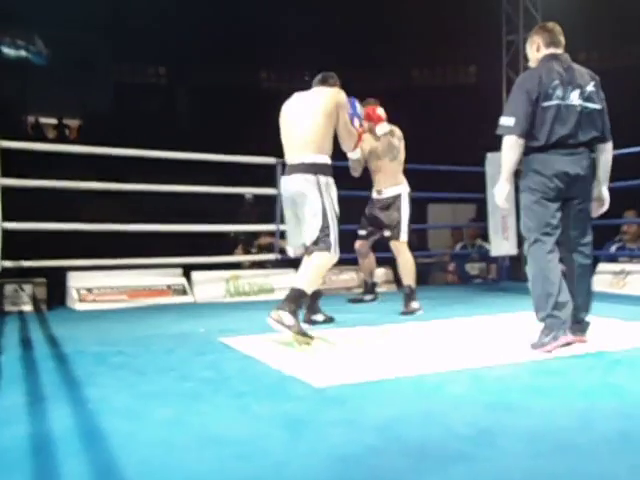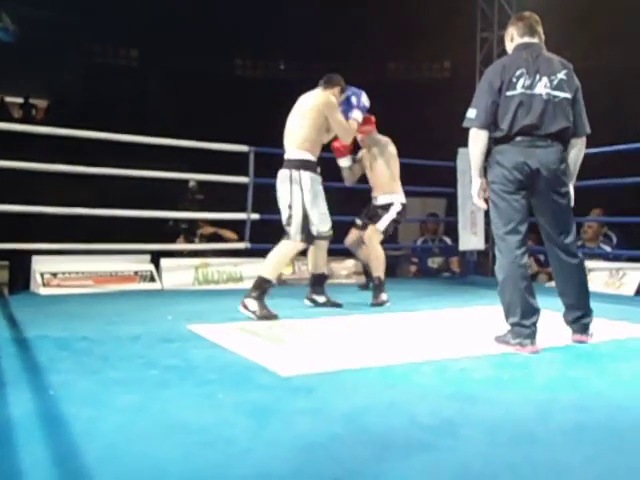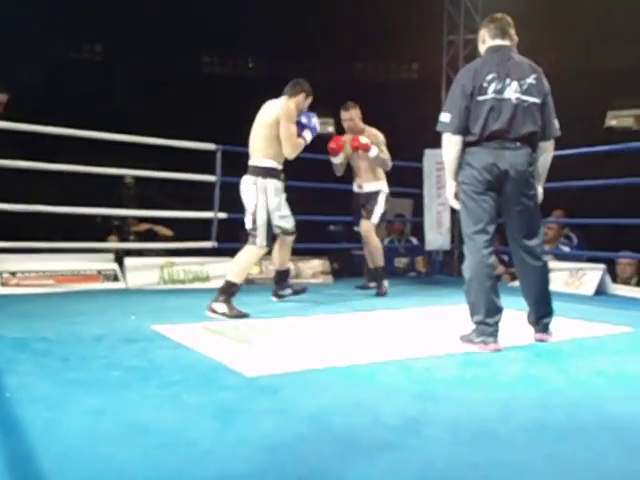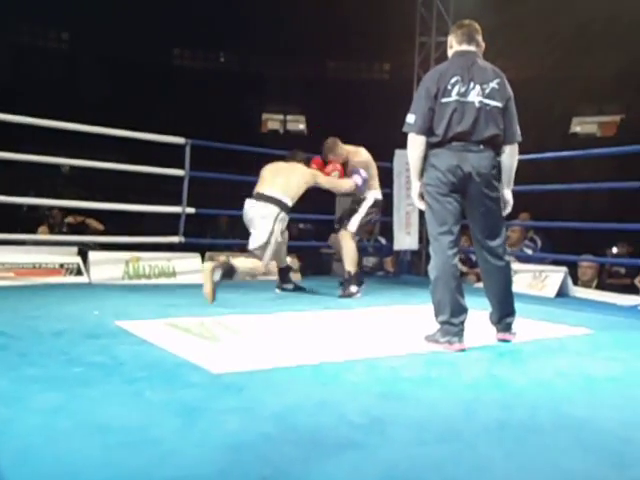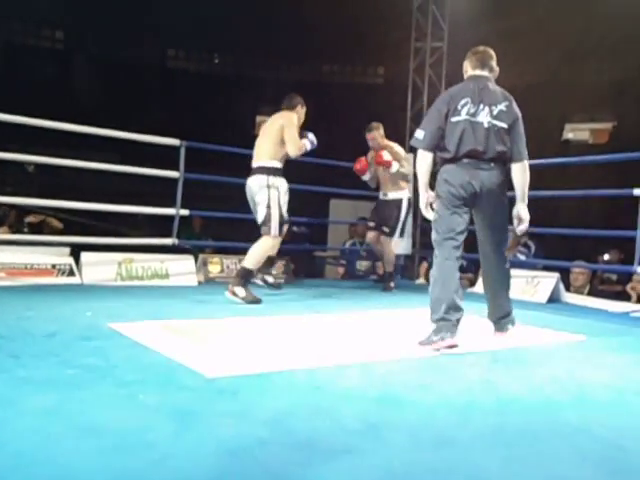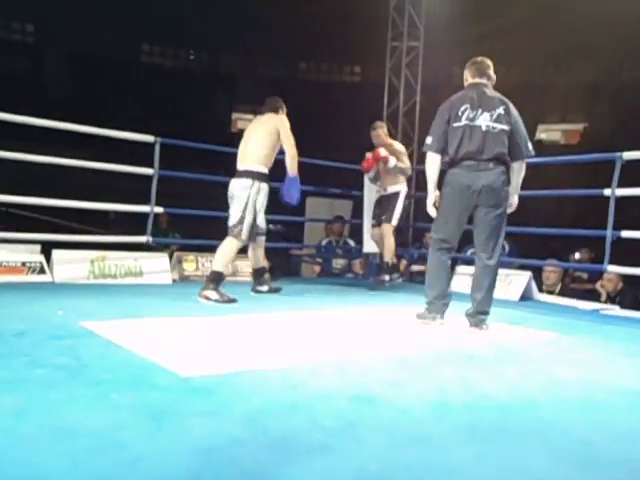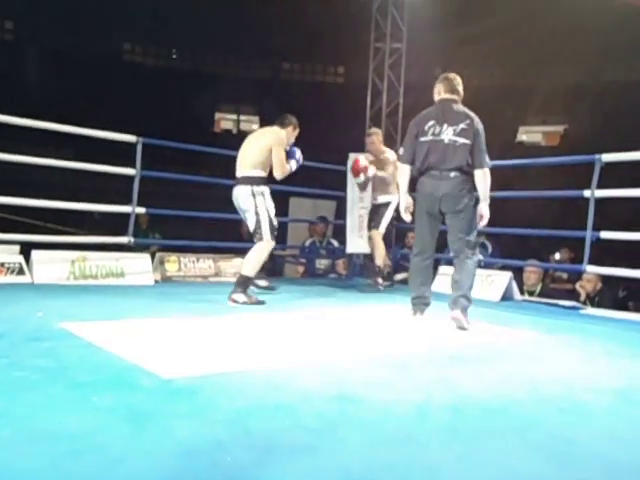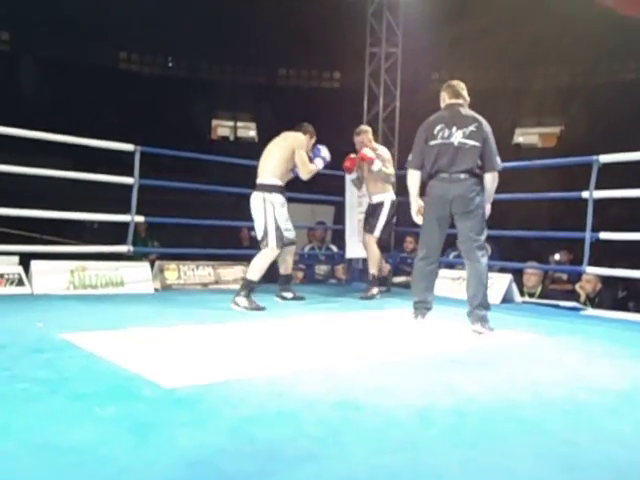
dt=0.5s
person 1, frame 1
left shoulder: (531, 79)
right shoulder: (590, 80)
left elbow: (515, 135)
right elbow: (605, 142)
left wrist: (505, 179)
right wrist: (601, 185)
left hip: (543, 166)
right hip: (581, 166)
left knee: (541, 245)
right knee: (579, 247)
left ankle: (557, 325)
right ankle: (577, 324)
person 1, frame 2
left shoulder: (500, 69)
right shoulder: (565, 70)
left elbow: (479, 128)
right elbow: (579, 136)
left wrist: (477, 175)
right wrist: (569, 179)
left hip: (510, 157)
right hip: (551, 157)
left knee: (511, 244)
right knee: (563, 242)
left ankle: (522, 331)
right ankle: (579, 323)
person 1, frame 3
left shoulder: (472, 72)
right shoulder: (534, 74)
left elbow: (452, 133)
right elbow: (547, 138)
left wrist: (451, 178)
right wrist: (538, 180)
left hip: (480, 160)
right hip: (521, 161)
left knee: (479, 245)
right knee: (529, 244)
left ankle: (486, 330)
right ankle: (542, 323)
person 1, frame 4
left shoulder: (437, 75)
right shoulder: (498, 79)
left elbow: (417, 133)
right elbow: (510, 142)
left wrist: (415, 178)
right wrist: (507, 186)
left hip: (444, 161)
right hip: (484, 163)
left knee: (444, 246)
right knee: (492, 245)
left ankle: (450, 330)
right ankle: (504, 324)
person 1, frame 5
left shoulder: (450, 97)
right shoulder: (507, 102)
left elbow: (425, 148)
right elbow: (519, 159)
left wrist: (423, 188)
right wrist: (522, 202)
left hip: (454, 176)
right hip: (492, 180)
left knee: (446, 250)
right knee: (495, 253)
left ankle: (444, 327)
right ankle: (502, 320)
person 1, frame 6
left shoulder: (452, 104)
right shoulder: (506, 107)
left elbow: (434, 152)
right elbow: (520, 157)
left wrist: (431, 189)
right wrist: (514, 191)
left hip: (459, 177)
right hip: (494, 179)
left knee: (441, 243)
right knee: (487, 252)
left ankle: (436, 308)
right ankle: (478, 317)
person 1, frame 7
left shoulder: (421, 119)
right shoulder: (471, 120)
left elbow: (405, 163)
right elbow: (481, 167)
left wrist: (403, 195)
right wrist: (484, 201)
left hip: (428, 186)
right hip: (459, 187)
left knee: (423, 248)
right knee: (465, 250)
left ankle: (419, 306)
right ankle: (459, 305)
person 1, frame 8
left shoulder: (430, 124)
right shoulder: (480, 124)
left elbow: (414, 168)
right elbow: (491, 170)
left wrist: (415, 199)
right wrist: (487, 200)
left hip: (437, 189)
right hip: (469, 190)
left knee: (427, 252)
right knee: (475, 253)
left ankle: (420, 310)
right ankle: (478, 316)
person 2, frame 1
left shoulder: (290, 101)
right shoulder: (336, 97)
right elbow: (350, 144)
right wrist: (355, 119)
left hip: (290, 178)
right hip: (315, 178)
left knee: (312, 248)
right knee: (326, 251)
left ankle: (312, 309)
right ankle: (288, 308)
person 2, frame 2
left shoulder: (308, 99)
right shoulder: (326, 99)
right elbow: (346, 137)
left wrist: (345, 113)
right wrist: (356, 111)
left hip: (305, 174)
right hip: (298, 174)
left knee: (322, 235)
right knee: (296, 239)
left ankle: (317, 292)
right ankle: (253, 297)
person 2, frame 3
left shoulder: (271, 106)
right shoulder: (286, 108)
right elbow: (291, 151)
left wrist: (297, 129)
right wrist: (308, 133)
left hip: (267, 181)
right hip: (263, 181)
left knee: (287, 233)
right knee: (258, 244)
left ankle: (282, 285)
right ankle: (220, 300)
person 2, frame 4
left shoulder: (270, 166)
right shoulder: (307, 172)
right elbow: (341, 186)
right wrist: (357, 179)
left hip: (252, 206)
right hip: (270, 212)
left knee: (281, 237)
right knee: (259, 262)
left ankle: (285, 281)
right ankle: (215, 269)
person 2, frame 5
left shoulder: (271, 122)
right shoulder: (289, 119)
right elbow: (293, 151)
left wrist: (297, 140)
right wrist: (305, 143)
left hip: (257, 180)
right hip: (268, 180)
left knee: (280, 226)
right knee: (272, 235)
left ankle: (265, 271)
right ankle: (238, 283)
person 2, frame 6
left shoulder: (256, 123)
right shoulder: (280, 121)
right elbow: (291, 152)
right wrist: (293, 179)
left hip: (241, 181)
right hip: (253, 183)
left knee: (258, 235)
right knee: (237, 236)
left ankle: (261, 282)
right ankle: (210, 287)
person 2, frame 7
left shoulder: (262, 132)
right shoulder: (280, 134)
right elbow: (279, 173)
left wrist: (283, 155)
right wrist: (293, 163)
left hip: (242, 188)
right hip: (254, 189)
left knee: (267, 234)
right knee: (265, 240)
left ankle: (255, 277)
right ankle: (238, 291)
person 2, frame 8
left shoulder: (282, 140)
right shoulder: (297, 138)
right elbow: (306, 173)
left wrist: (295, 169)
right wrist: (320, 161)
left hip: (270, 196)
right hip: (268, 197)
left knee: (289, 243)
right knee: (272, 248)
left ankle: (285, 290)
right ankle: (242, 295)
person 3, frame 1
left shoulder: (392, 132)
right shoulder: (365, 140)
left elbow: (394, 154)
right elbow: (356, 172)
left wrist: (381, 123)
right wrist: (352, 148)
left hip: (397, 196)
right hip: (377, 198)
left knee: (399, 245)
right knee: (361, 246)
left ankle: (411, 300)
right ankle: (369, 290)
person 3, frame 2
left shoulder: (384, 144)
right shoulder: (363, 155)
left elbow: (382, 142)
right elbow: (349, 181)
left wrist: (369, 132)
right wrist: (343, 157)
left hip: (393, 203)
right hip: (377, 204)
left knee: (370, 236)
right knee: (351, 240)
left ankle: (380, 291)
right ankle: (374, 276)
person 3, frame 3
left shoulder: (375, 135)
right shoulder: (344, 140)
left elbow: (387, 165)
right elbow: (339, 172)
left wrist: (370, 149)
right wrist: (334, 154)
left hip: (377, 190)
right hip: (359, 191)
left knee: (367, 230)
right knee: (364, 234)
left ankle: (381, 278)
right ankle: (374, 276)
person 3, frame 4
left shoulder: (358, 158)
right shoulder: (344, 158)
left hip: (370, 199)
right hip: (359, 199)
left knee: (344, 235)
right knee: (338, 239)
left ankle: (352, 284)
right ankle: (353, 278)
person 3, frame 5
left shoulder: (397, 151)
right shoulder: (371, 155)
left elbow: (408, 177)
left wrist: (391, 165)
right wrist: (363, 173)
left hip: (399, 199)
right hip: (384, 199)
left knee: (385, 240)
right knee: (371, 239)
left ankle: (389, 279)
right ankle: (389, 270)
person 3, frame 6
left shoulder: (397, 148)
right shoulder: (377, 152)
left elbow: (407, 171)
right elbow: (374, 180)
left wrist: (389, 160)
right wrist: (369, 171)
left hip: (397, 192)
right hip: (382, 194)
left knee: (387, 228)
right knee: (376, 234)
left ankle: (385, 271)
right ankle: (392, 266)
person 3, frame 7
left shoulder: (389, 156)
right shoulder: (371, 159)
left elbow: (389, 180)
right elbow: (363, 187)
left wrist: (370, 170)
right wrist: (359, 175)
left hip: (389, 202)
right hip: (376, 203)
left knee: (376, 235)
right knee: (375, 239)
left ankle: (378, 275)
right ankle: (385, 277)
person 3, frame 8
left shoulder: (382, 153)
right shoulder: (363, 157)
left elbow: (391, 179)
right elbow: (358, 185)
left wrist: (374, 163)
right wrist: (350, 171)
left hip: (385, 202)
right hip: (373, 203)
left knee: (370, 239)
right knee: (367, 241)
left ankle: (373, 285)
right ankle: (383, 279)
